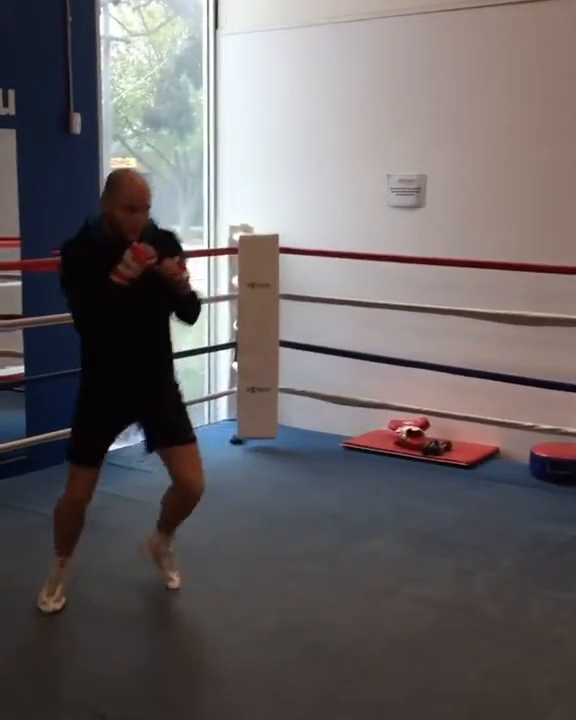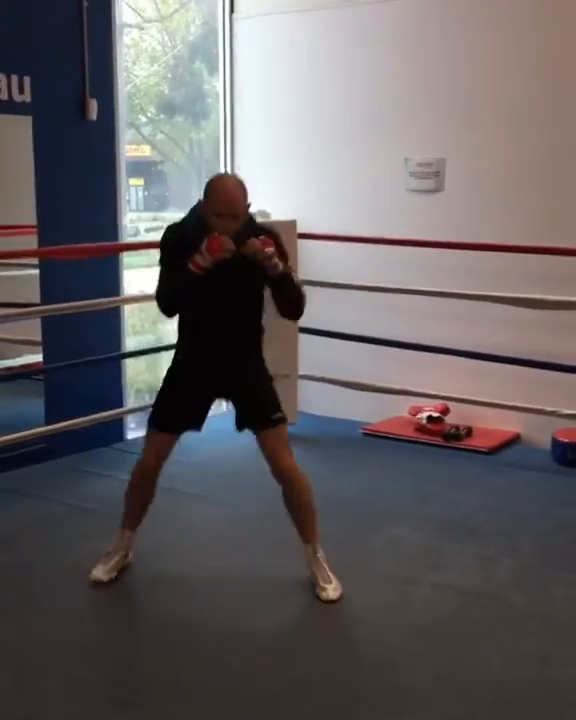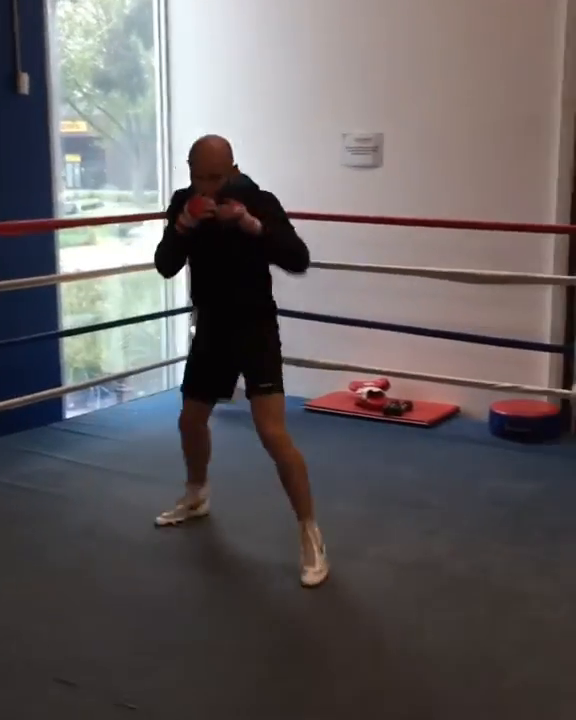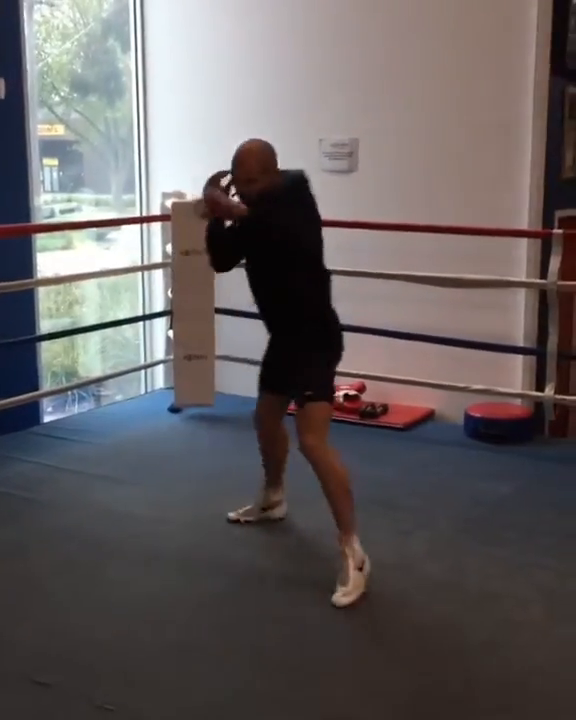
dt=0.4s
person 1, frame 1
left shoulder: (163, 243)
right shoulder: (79, 252)
left elbow: (189, 315)
right elbow: (85, 320)
left wrist: (182, 288)
right wrist: (115, 281)
left hip: (158, 383)
right hip: (103, 387)
left knee: (190, 485)
right knee: (77, 495)
left ankle: (161, 542)
right ankle: (59, 571)
person 1, frame 2
left shoulder: (263, 239)
right shoulder: (178, 237)
left elbow: (293, 310)
right elbow: (167, 304)
left wrist: (276, 269)
right wrist: (195, 268)
left hip: (244, 365)
right hip: (190, 363)
left knee: (284, 466)
right knee: (149, 462)
left ankle: (315, 559)
right ankle: (122, 547)
person 1, frame 3
left shoulder: (259, 203)
right shoulder: (184, 202)
left elbow: (298, 260)
right elbow: (166, 267)
left wrist: (252, 225)
right wrist: (180, 230)
left hip: (257, 330)
right hip: (211, 330)
left knee: (273, 435)
right knee: (190, 422)
left ankle: (311, 537)
right ankle: (195, 496)
person 1, frame 4
left shoulder: (294, 201)
right shoulder: (250, 211)
left elbow: (300, 246)
right elbow: (222, 260)
left wrist: (237, 209)
right wrist: (217, 214)
left hip: (315, 336)
right hip: (283, 334)
left knee: (314, 444)
right knee: (266, 420)
left ankle: (352, 554)
right ankle: (271, 498)
